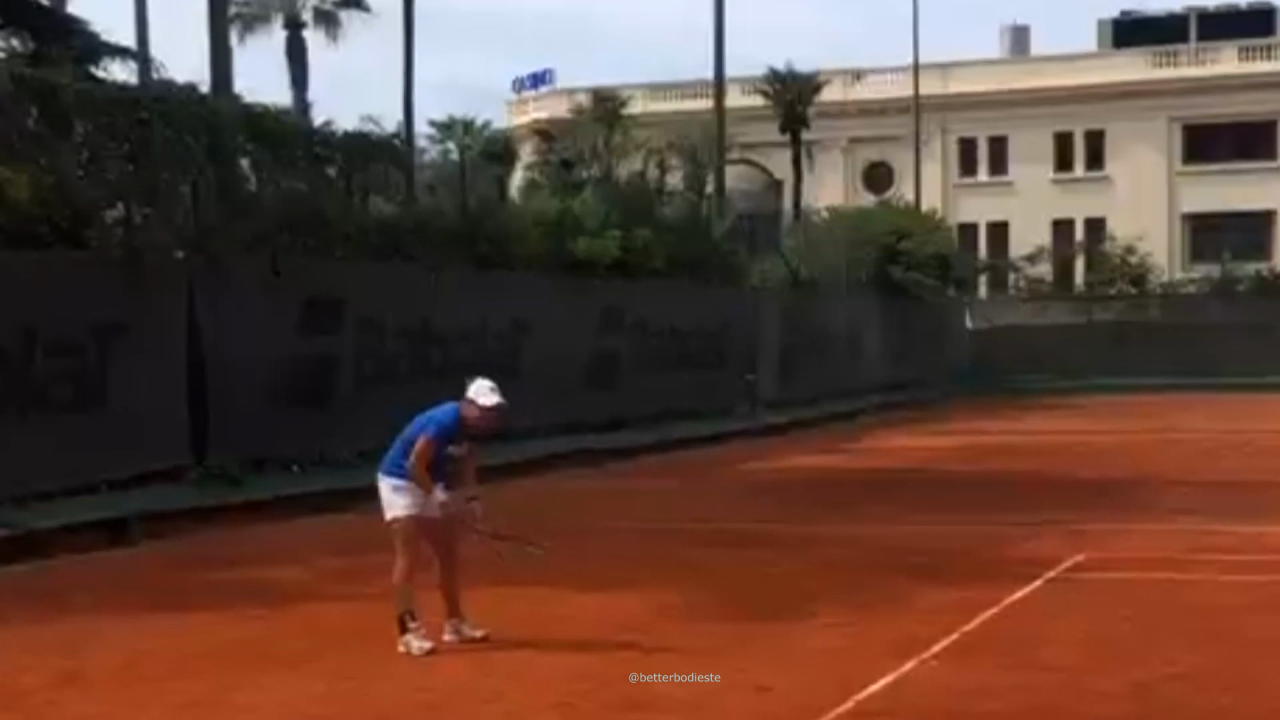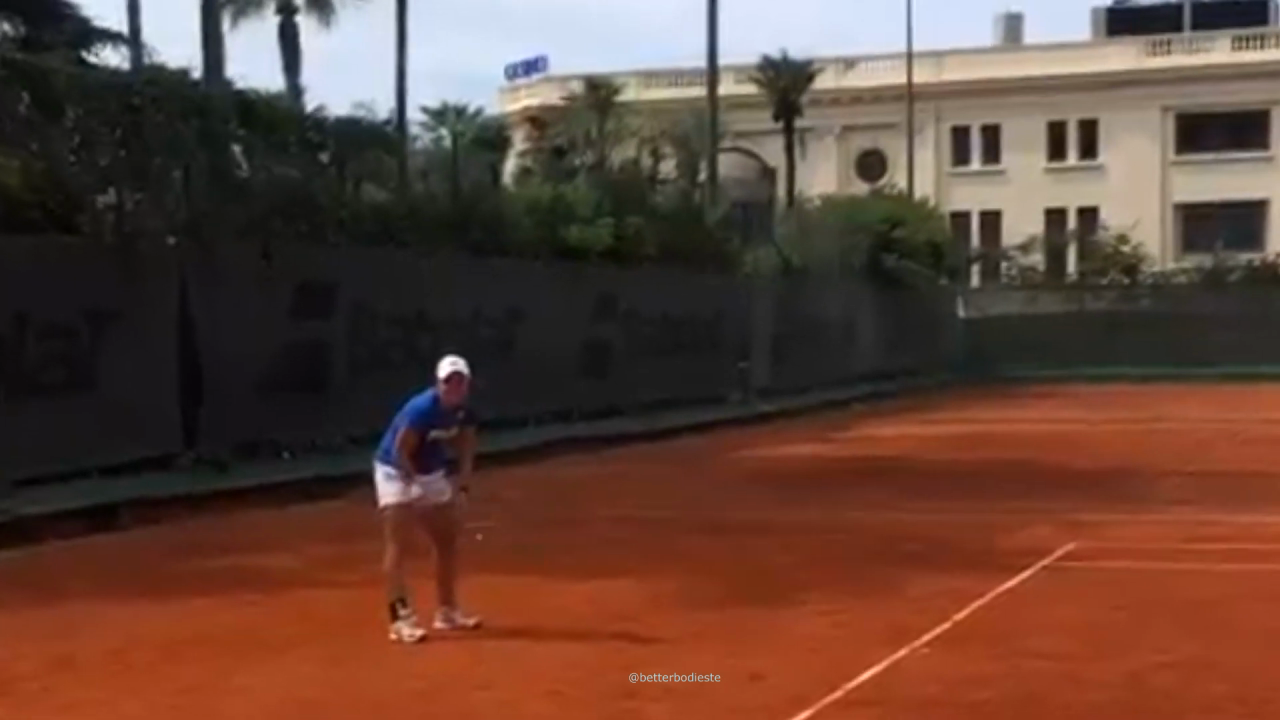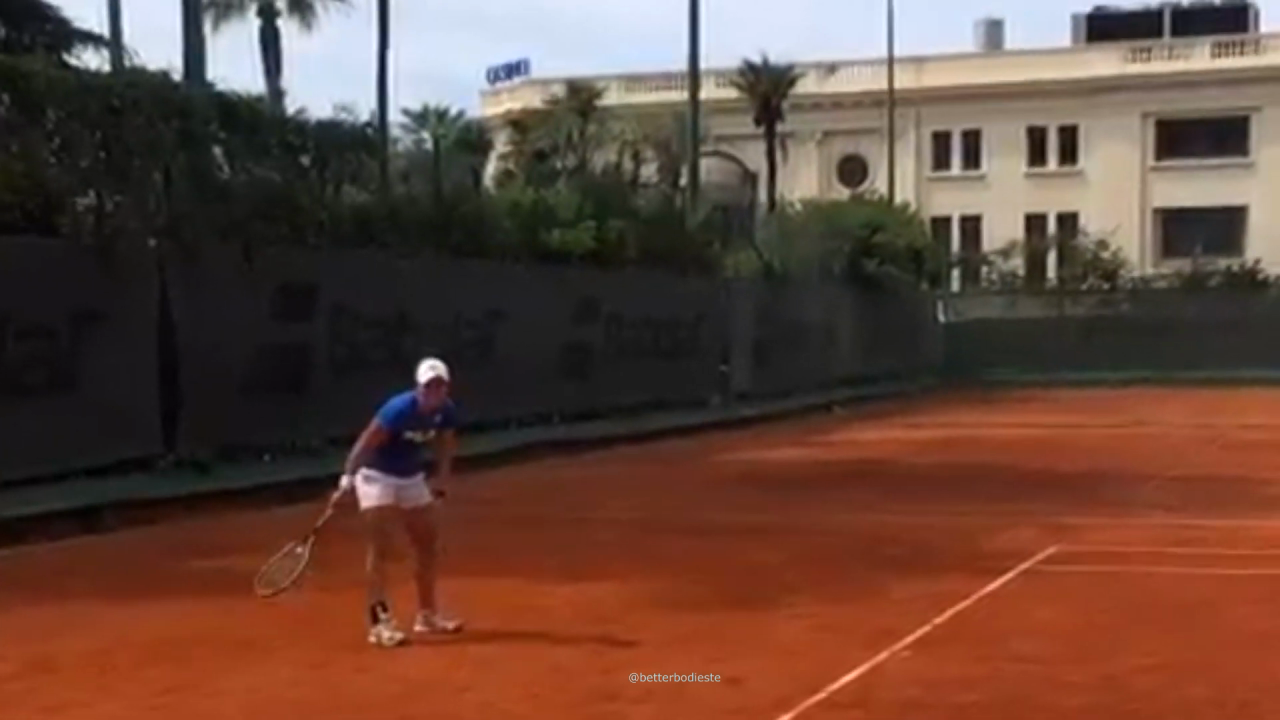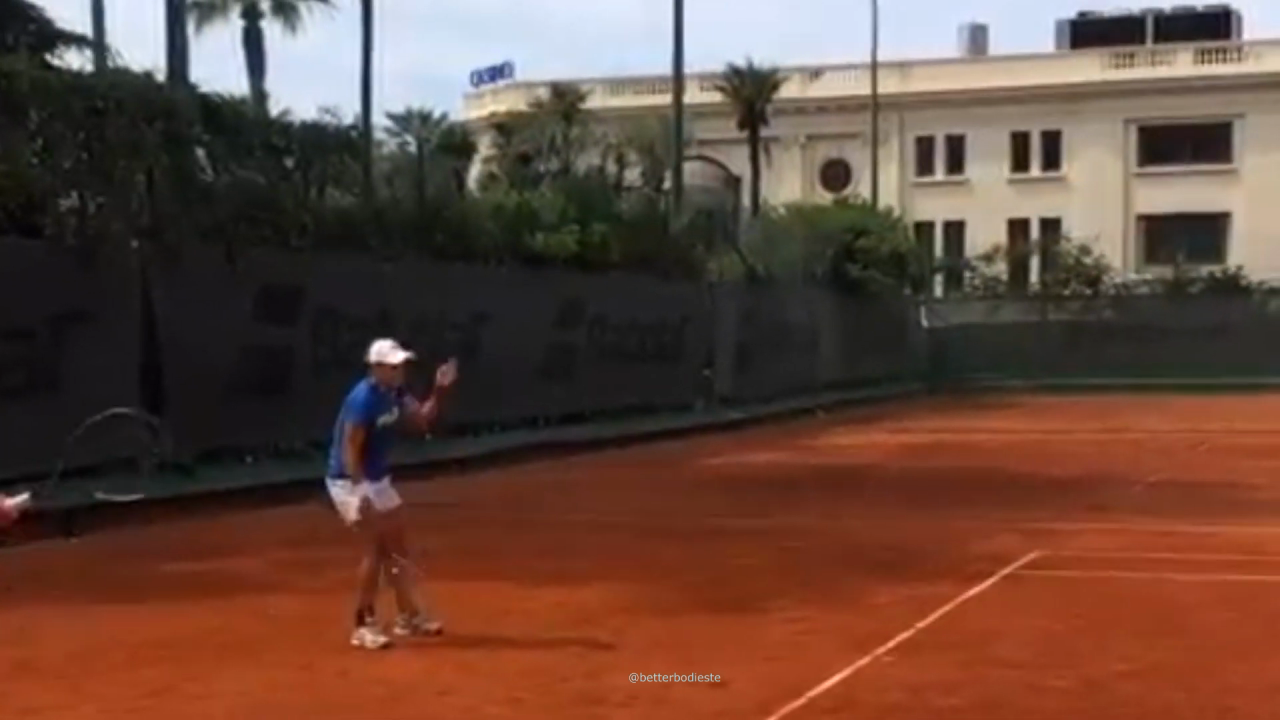
dt=0.5s
person 1, frame 1
left shoulder: (470, 425)
right shoulder: (444, 422)
left elbow: (465, 462)
right elbow: (414, 465)
left wrist: (471, 497)
right wrist: (439, 497)
left hip: (430, 486)
right hip: (400, 482)
left knee: (449, 554)
right knee: (409, 557)
left ankle: (455, 623)
right ankle: (409, 631)
person 1, frame 2
left shoulder: (464, 409)
right shoulder: (421, 408)
left elbow: (466, 447)
right elbow: (400, 454)
left wrist: (462, 485)
right wrist: (415, 492)
left hip: (432, 474)
right hip: (396, 471)
left knee: (448, 543)
right knee: (397, 544)
left ankle: (447, 610)
right ankle: (400, 618)
person 1, frame 3
left shoulder: (446, 411)
right shoulder: (398, 409)
left elbow: (444, 449)
right elbow: (363, 445)
right wrist: (346, 482)
left hip: (412, 477)
right hip: (376, 474)
left knee: (428, 544)
right knee: (380, 546)
left ankle: (427, 614)
right ankle: (380, 621)
person 1, frame 4
left shoulder: (395, 391)
right shoulder: (362, 400)
left elbow: (423, 420)
right elbow: (349, 450)
left wrist: (440, 390)
right wrist: (361, 495)
left hip: (377, 479)
right hip: (349, 482)
left knee: (397, 546)
right knee: (377, 550)
left ankle: (410, 617)
right ankle: (364, 625)
